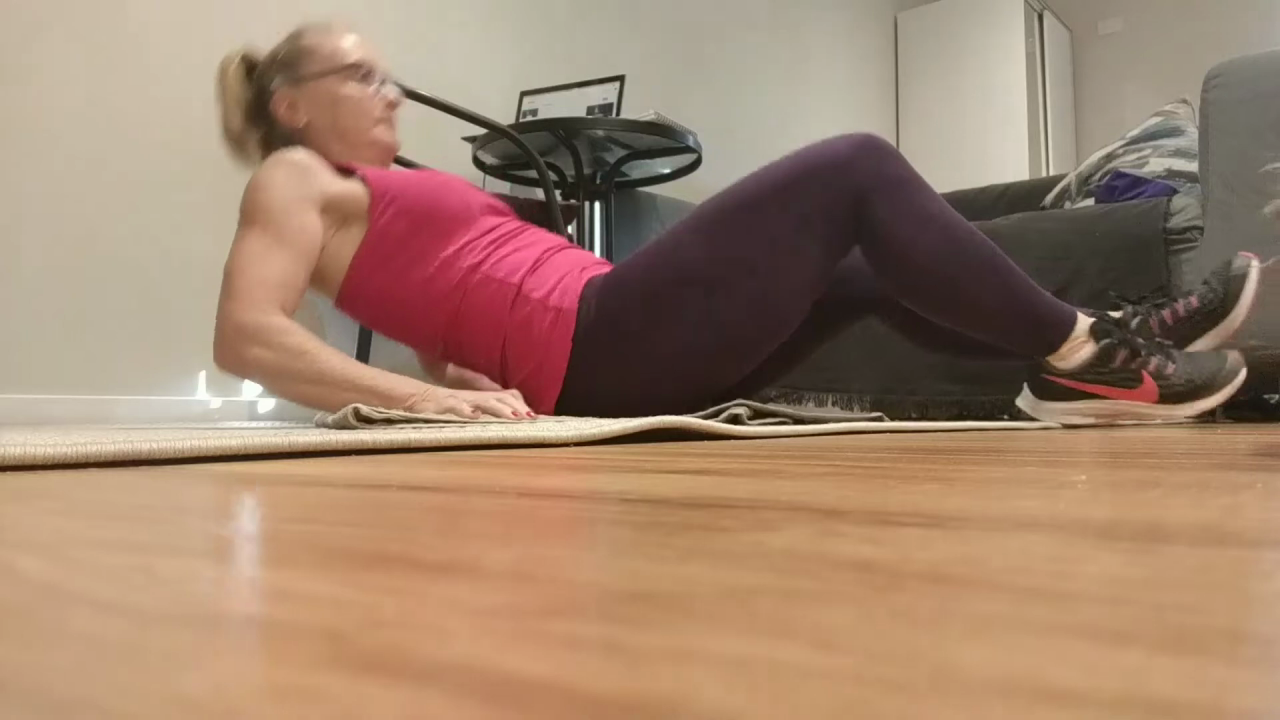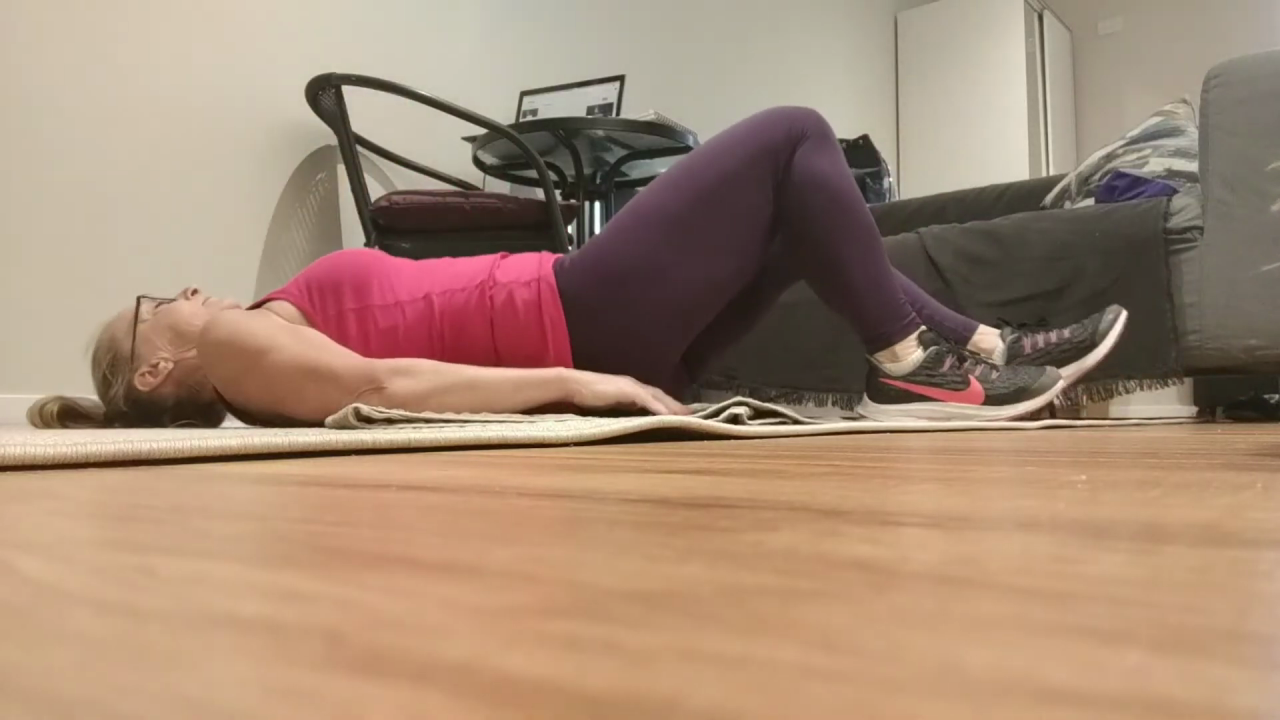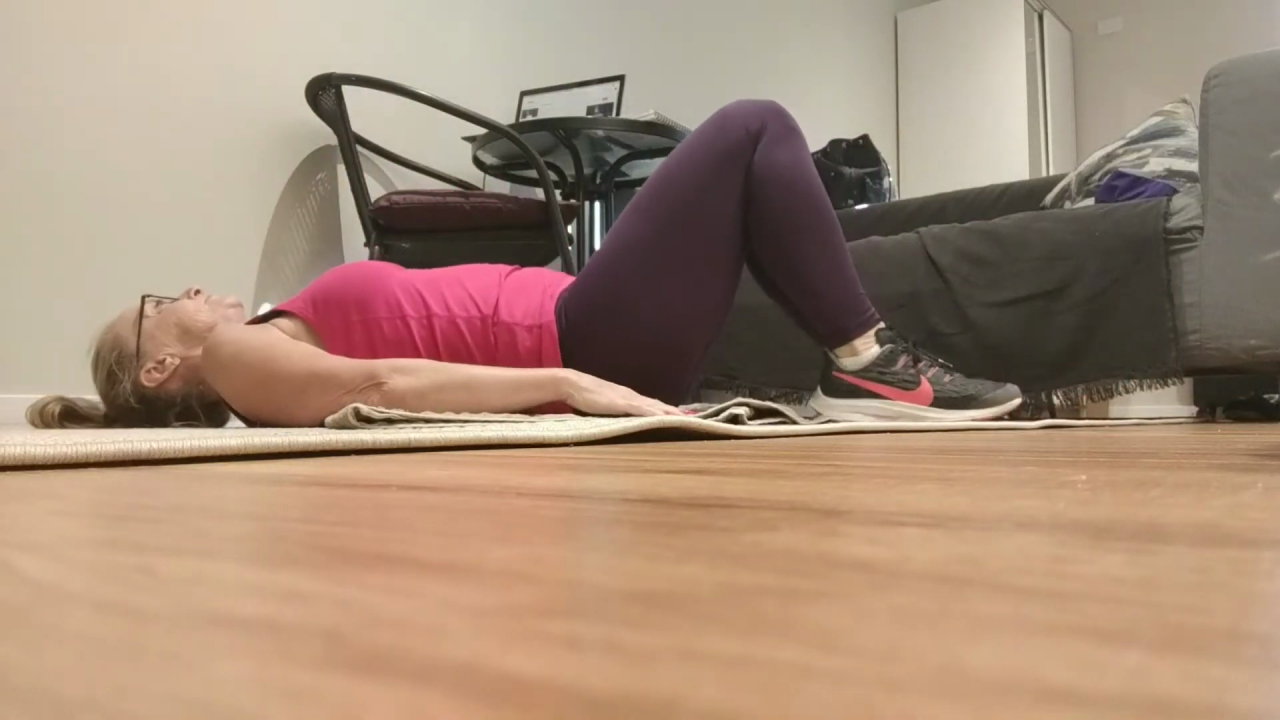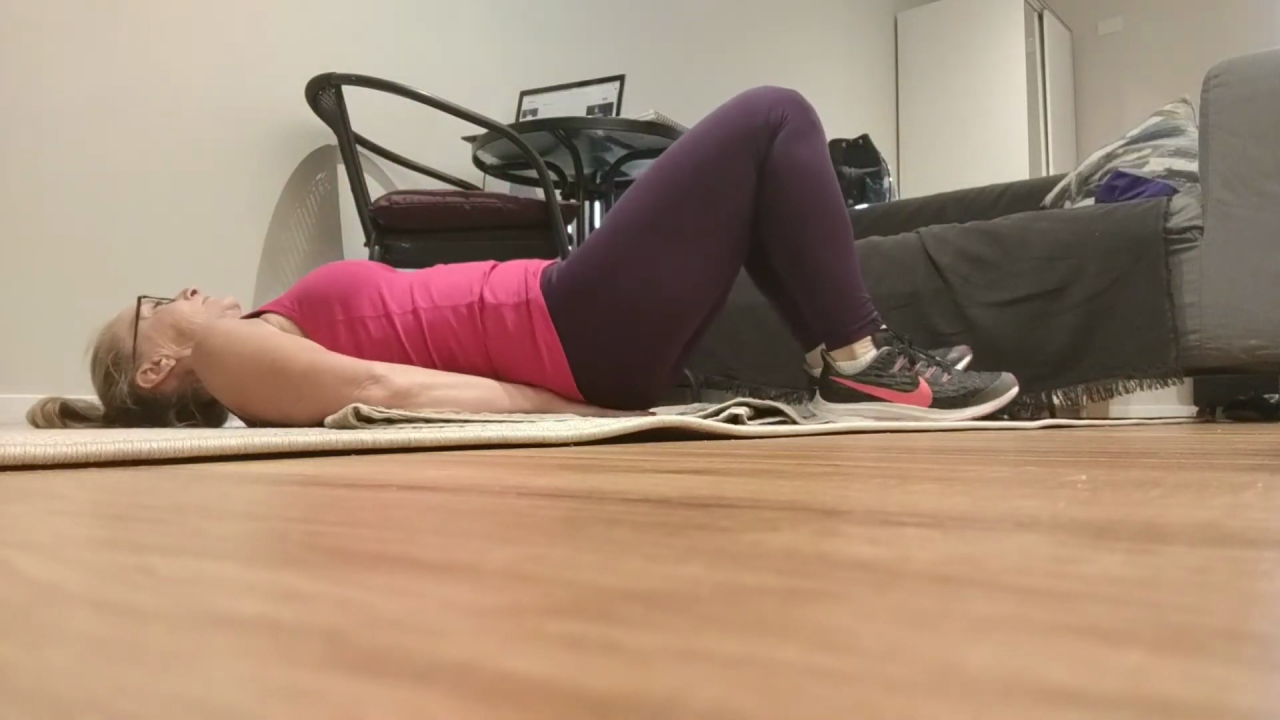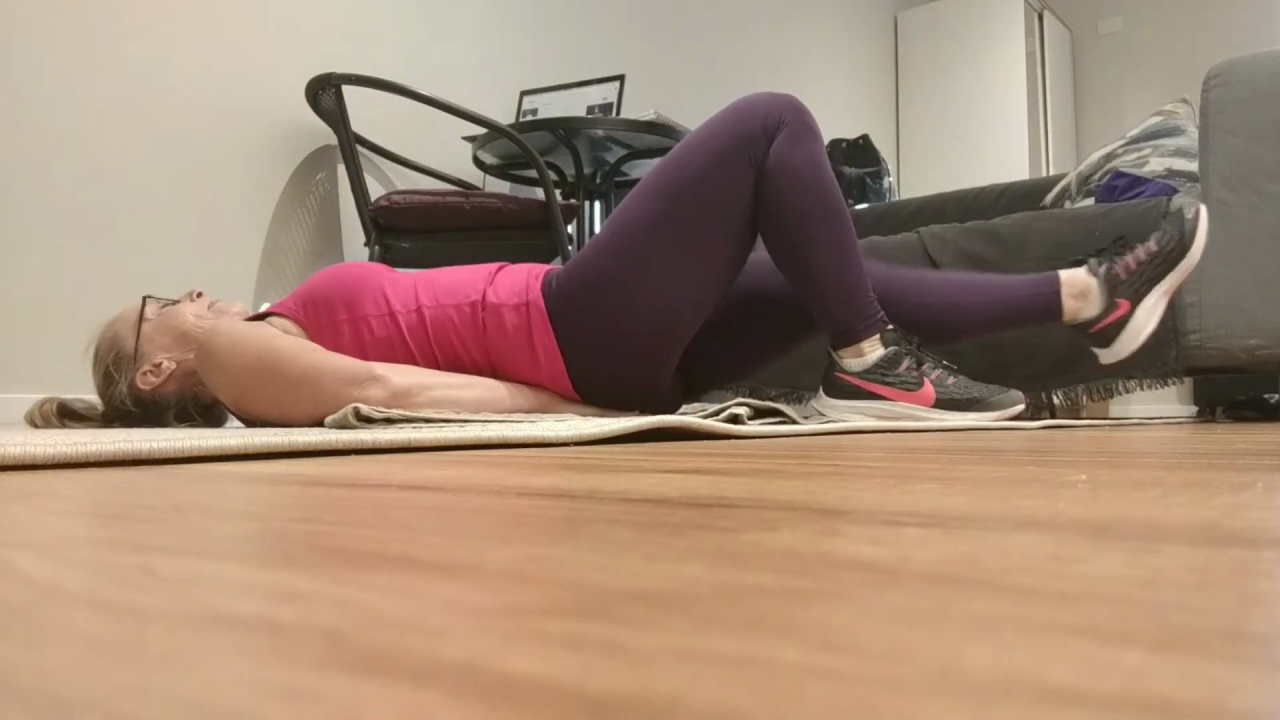
dt=1s
person 1, frame 1
left shoulder: (387, 193)
right shoulder: (296, 181)
left elbow: (453, 329)
right elbow: (245, 339)
right wrist: (418, 401)
left hip: (610, 349)
right hip: (597, 358)
left knee: (874, 264)
right knee: (856, 169)
left ankle: (1103, 341)
right ankle: (1081, 364)
person 1, frame 2
left shoulder: (265, 336)
right shoulder: (241, 350)
right elbow: (383, 385)
right wrist: (569, 384)
left hip: (594, 336)
right hip: (585, 323)
left knee: (800, 220)
right knee: (794, 136)
left ankle: (981, 347)
right ankle: (908, 368)
person 1, frame 3
left shoulder: (268, 344)
right shoulder: (244, 366)
right elbow: (387, 386)
right wrist: (569, 384)
left hip: (571, 318)
right hip: (586, 343)
left knee: (749, 158)
right knee: (753, 128)
left ankle: (870, 361)
right ankle: (861, 367)
person 1, frame 4
left shoulder: (261, 343)
right shoulder: (236, 359)
right elbow: (386, 389)
right wrist: (559, 408)
left hip: (576, 323)
right hip: (579, 334)
left knee: (760, 157)
right knee: (774, 117)
left ankle: (843, 356)
right ankle: (861, 371)
person 1, frame 5
left shoulder: (271, 338)
right shoulder: (243, 359)
right elbow: (386, 389)
right wrist: (563, 413)
left hip: (591, 339)
right hip: (584, 336)
left knee: (821, 284)
right knee: (772, 123)
left ankle: (1087, 300)
right ankle: (869, 371)
